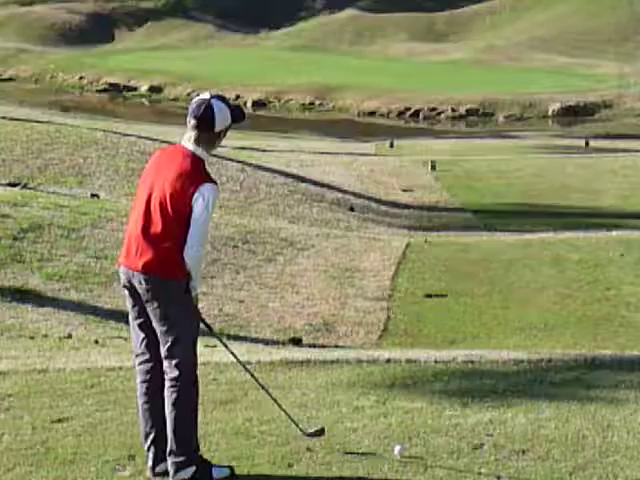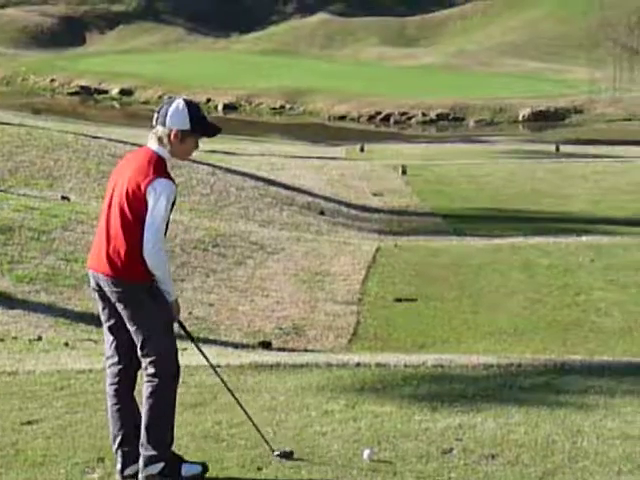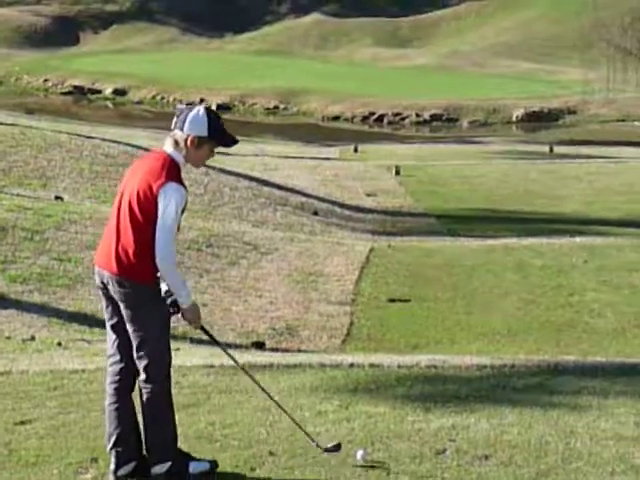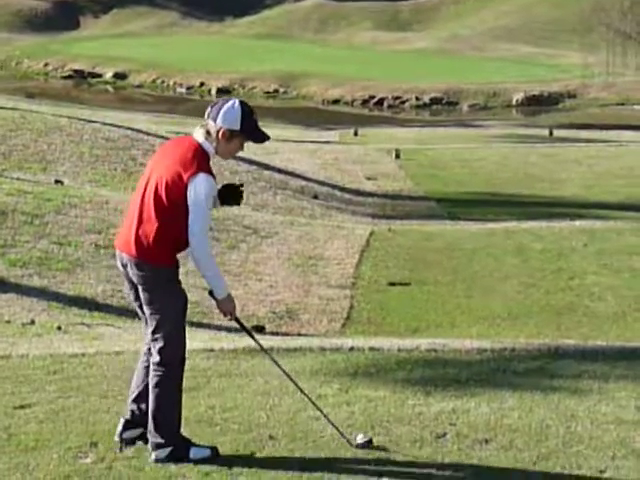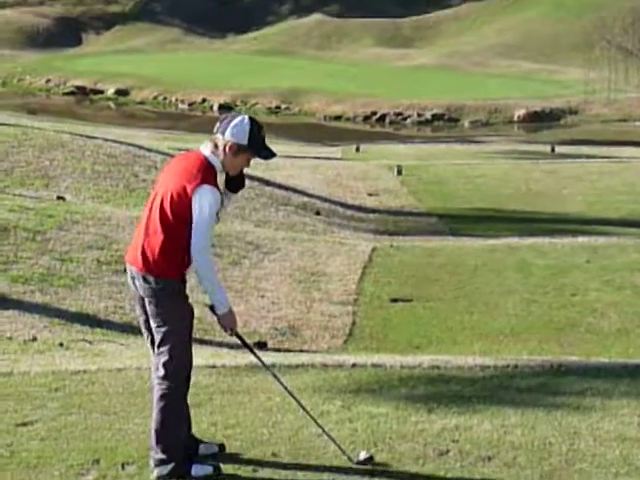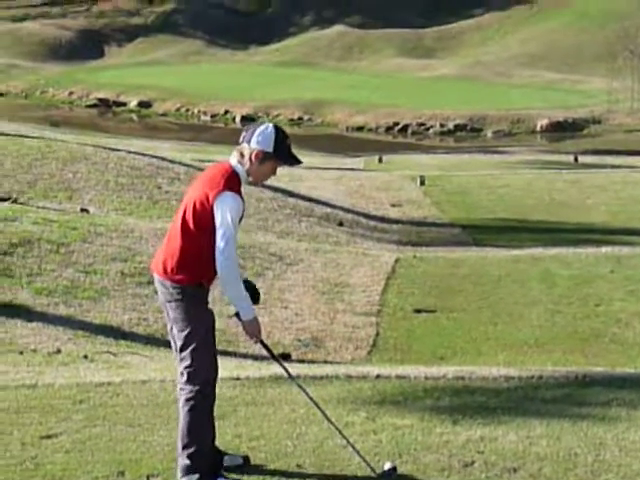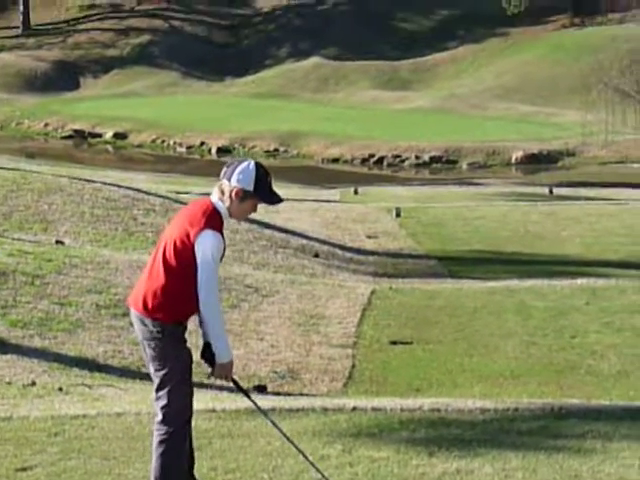
dt=0.4s
person 1, frame 1
left shoulder: (160, 157)
right shoulder: (203, 185)
right elbow: (192, 250)
right wrist: (192, 290)
left hip: (130, 269)
right hip: (163, 279)
left knee: (149, 366)
right knee: (179, 372)
person 1, frame 2
left shoulder: (130, 160)
right shoulder: (160, 180)
right elbow: (152, 249)
left wrist: (160, 292)
right wrist: (170, 295)
left hip: (100, 272)
right hip: (130, 281)
left knee: (120, 368)
right knee: (162, 368)
person 1, frame 3
left shoulder: (146, 161)
right shoulder: (171, 184)
right elbow: (164, 254)
left wrist: (168, 288)
right wrist: (186, 301)
left hip: (106, 270)
right hip: (135, 280)
left knee: (121, 369)
right knee: (154, 372)
person 1, frame 4
left shoulder: (174, 146)
right shoulder: (200, 173)
right elbow: (197, 243)
left wrist: (217, 198)
right wrist: (221, 291)
left hip: (128, 252)
right hip: (153, 262)
left knee: (157, 343)
right knee: (168, 354)
left ankle: (137, 422)
right ankle: (165, 442)
person 1, frame 5
left shoulder: (184, 161)
right shoulder: (204, 184)
right elbow: (200, 255)
left wrist: (230, 192)
right wrist: (222, 306)
left hip: (141, 268)
right hip: (161, 278)
left knee: (169, 363)
right knee: (174, 369)
left ankle: (180, 441)
person 1, frame 6
left shoulder: (218, 174)
right shoulder: (228, 194)
right elbow: (224, 261)
left wrist: (239, 288)
right wrist: (248, 314)
left hip: (175, 278)
right hip: (183, 285)
left knee: (198, 372)
right knee: (199, 377)
person 1, frame 7
left shoulder: (197, 210)
right shoulder: (209, 230)
right elbow: (208, 298)
left wrist: (209, 340)
right wrist: (223, 354)
left hip: (149, 313)
right hip: (161, 322)
left knee: (176, 406)
right knee: (173, 412)
